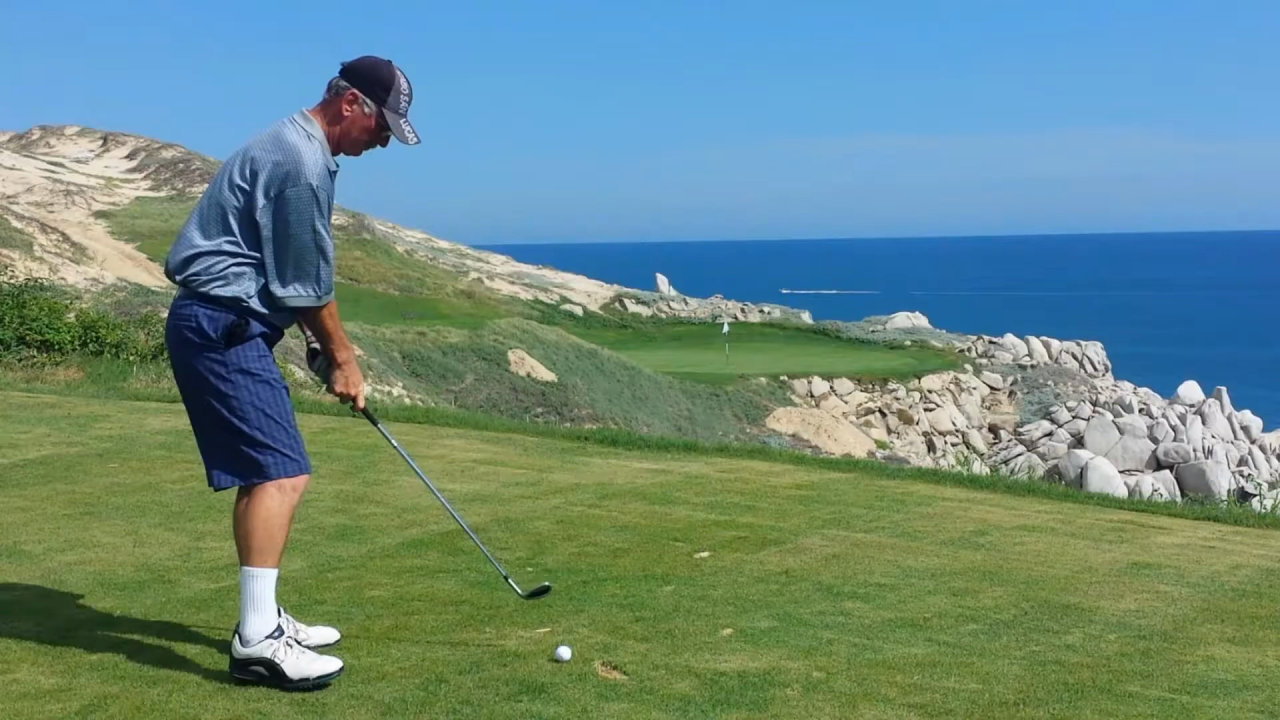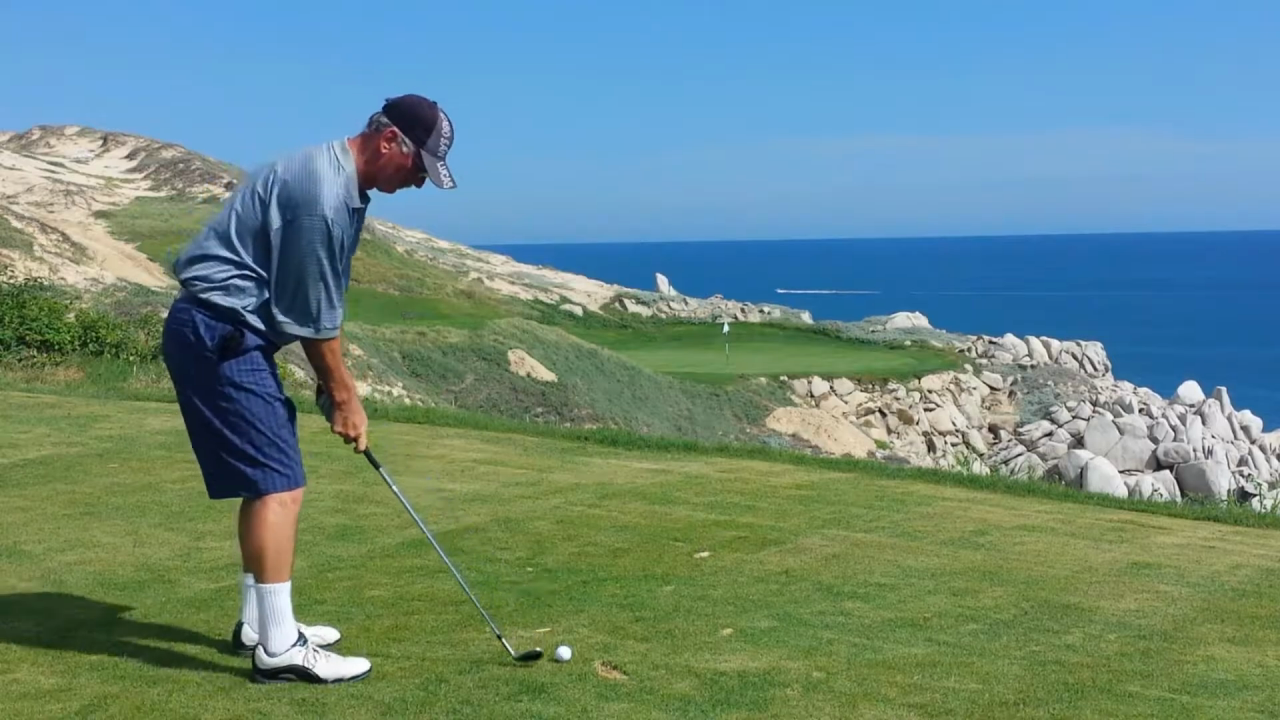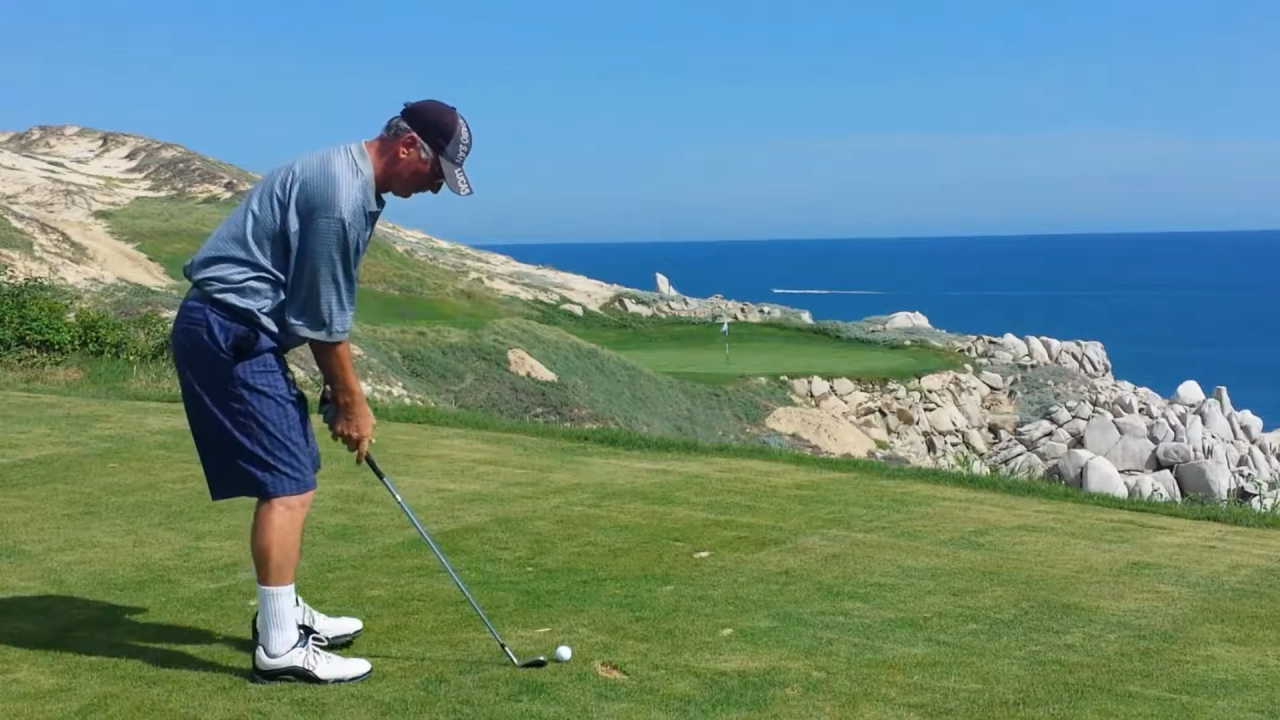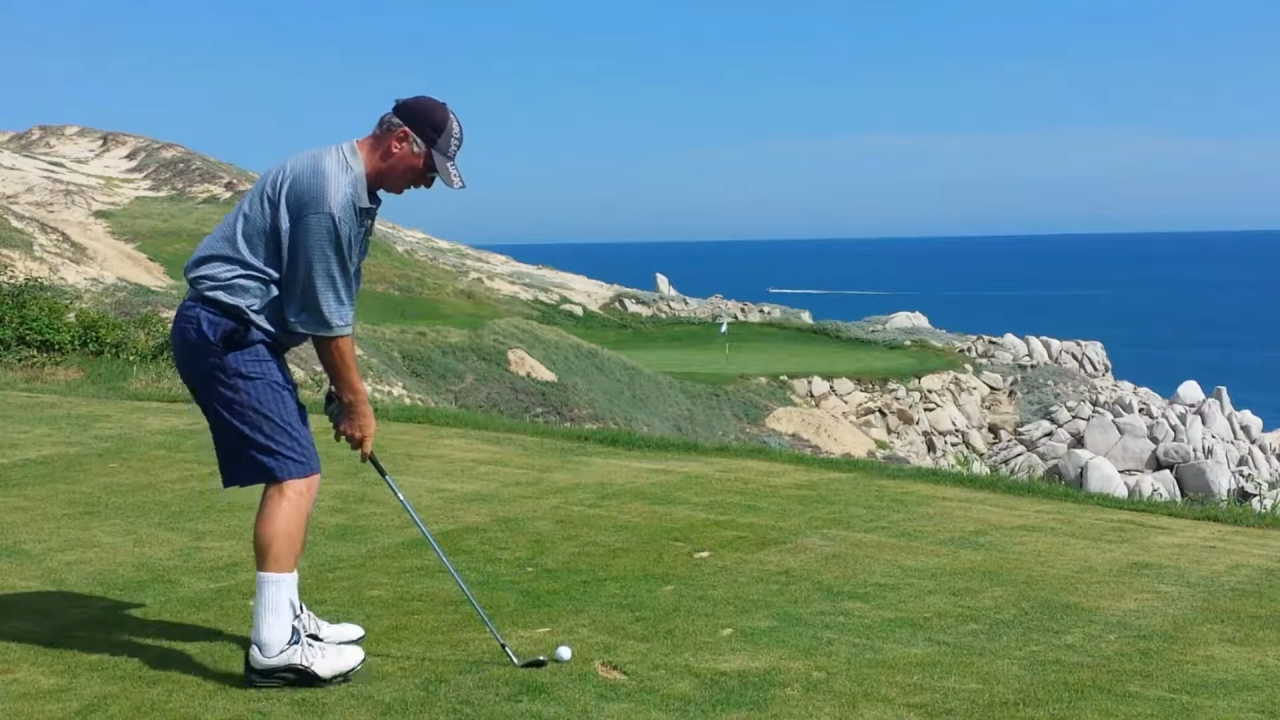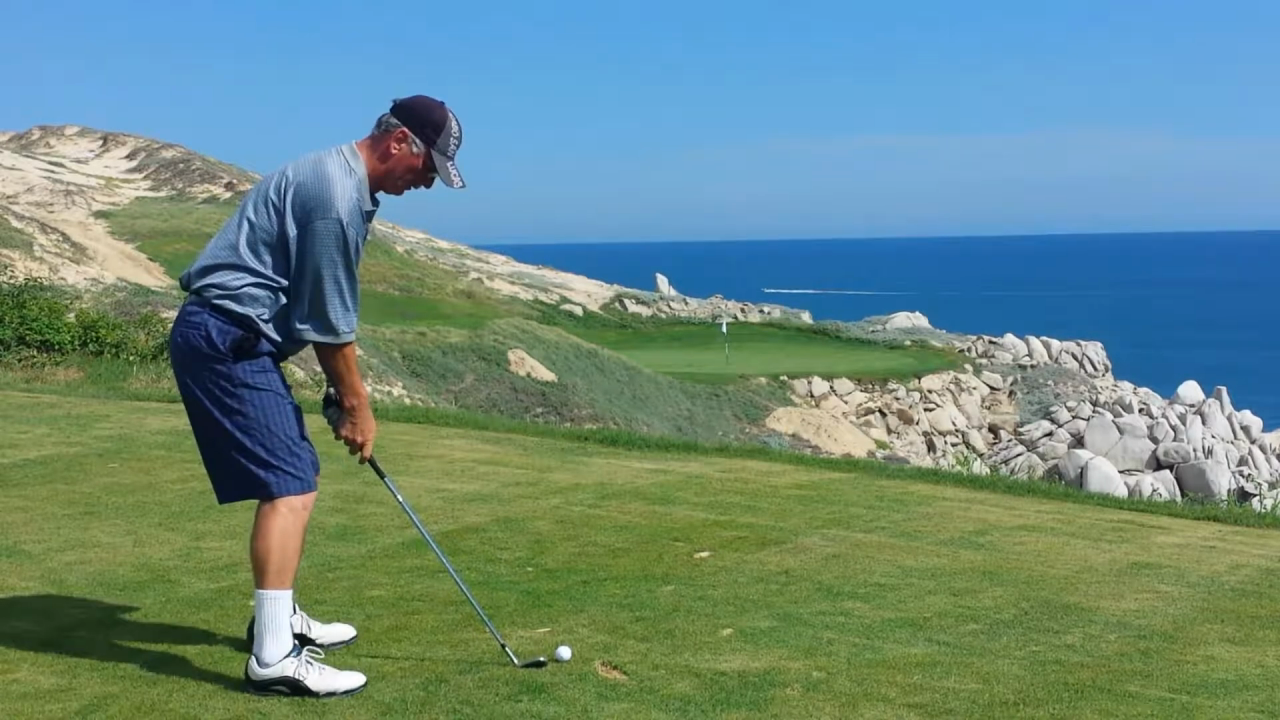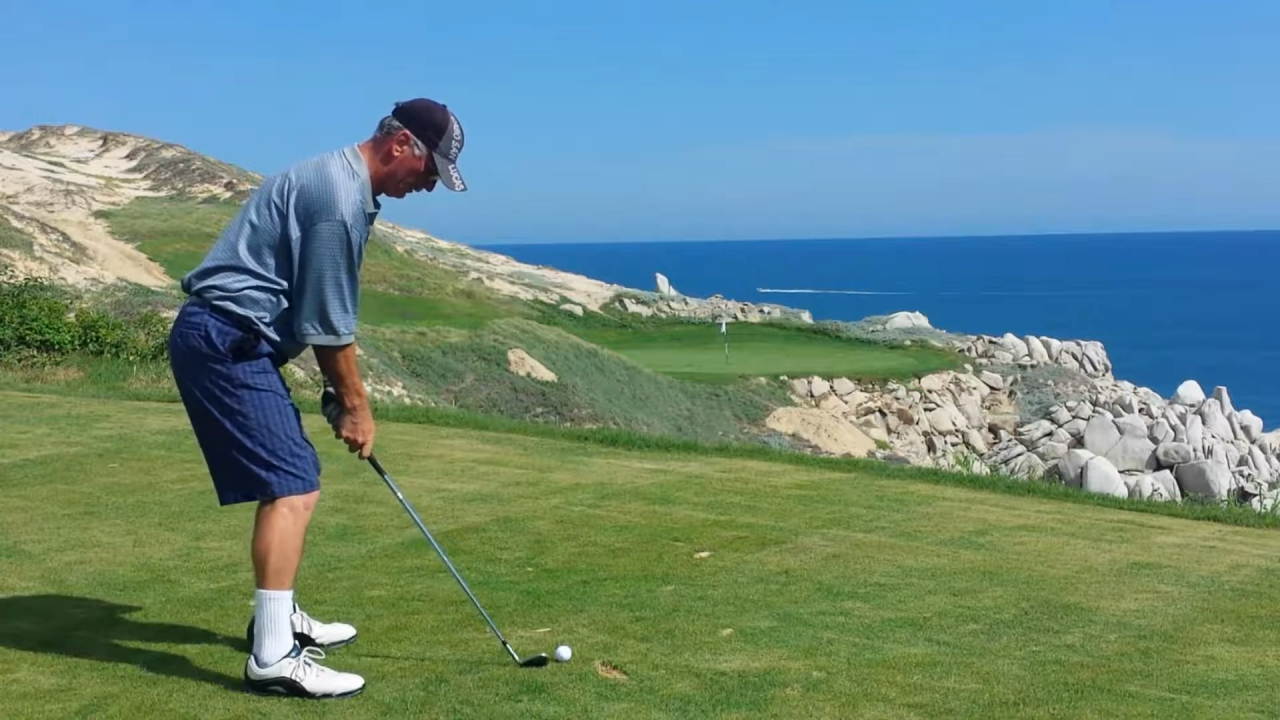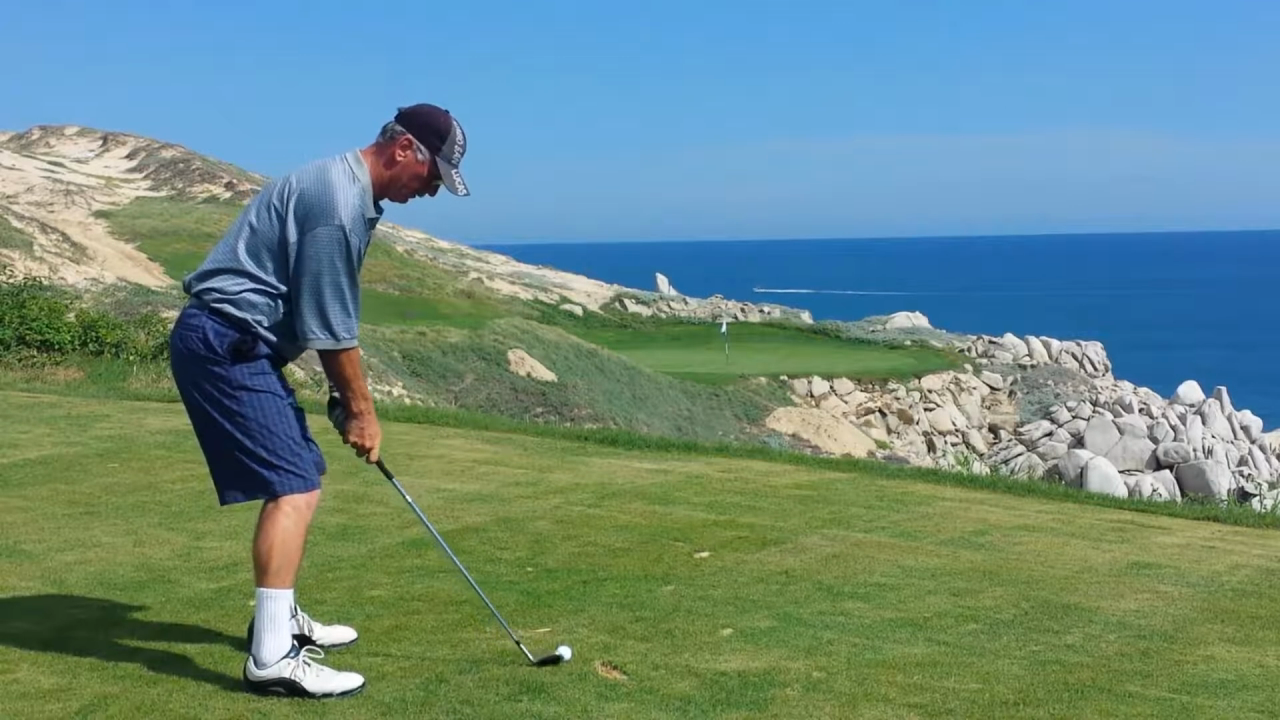
dt=0.4s
person 1, frame 1
left shoulder: (302, 152)
right shoulder: (300, 165)
left elbow: (290, 275)
right elbow: (306, 284)
left wrist: (324, 346)
right wrist: (344, 358)
left hip: (231, 327)
right hip: (223, 328)
left knee: (263, 473)
right knee: (281, 473)
left ankle: (263, 617)
right ankle: (257, 639)
person 1, frame 2
left shoulder: (340, 182)
right shoulder: (321, 195)
left elbow: (310, 305)
right elbow: (313, 315)
left wrist: (332, 384)
right wrist: (345, 398)
left hip: (228, 332)
right hip: (219, 332)
left knee: (265, 480)
right knee: (278, 482)
left ankle: (259, 622)
right ankle: (278, 647)
person 1, frame 3
left shoulder: (350, 179)
right shoulder: (340, 195)
left elbow: (321, 306)
right elbow: (324, 318)
left wrist: (342, 392)
right wrist: (351, 402)
left hip: (237, 332)
right hip: (229, 334)
left knee: (294, 472)
right knee: (287, 485)
left ankle: (281, 613)
right ankle: (280, 647)
person 1, frame 4
left shoulder: (353, 187)
right shoulder: (329, 191)
left elbow: (329, 304)
right elbow: (323, 313)
left wrist: (343, 389)
right wrist: (355, 401)
left hip: (242, 333)
right hip: (224, 332)
left knee: (296, 470)
right knee: (294, 474)
left ankle: (285, 615)
right ankle: (273, 645)
person 1, frame 5
left shoulder: (343, 182)
right shoulder: (336, 195)
left elbow: (323, 312)
right elbow: (330, 320)
left wrist: (342, 394)
right wrist: (357, 407)
left hip: (235, 338)
right hip: (228, 340)
left knee: (297, 476)
right knee: (289, 488)
left ankle: (279, 619)
right ankle: (275, 658)
person 1, frame 6
left shoulder: (343, 183)
right shoulder: (338, 198)
left elbow: (321, 312)
right elbow: (328, 323)
left wrist: (343, 395)
right wrist: (355, 406)
left hip: (232, 340)
right hip: (226, 342)
left knee: (290, 479)
right knee: (292, 487)
left ankle: (279, 618)
right ankle: (274, 658)
person 1, frame 7
left shoulder: (345, 186)
right shoulder: (337, 202)
left elbow: (328, 317)
right elbow: (331, 327)
left wrist: (345, 396)
right wrist: (361, 410)
left hip: (235, 343)
right hip: (226, 345)
left knee: (300, 477)
right knee: (293, 487)
left ankle: (278, 617)
right ankle: (273, 658)
